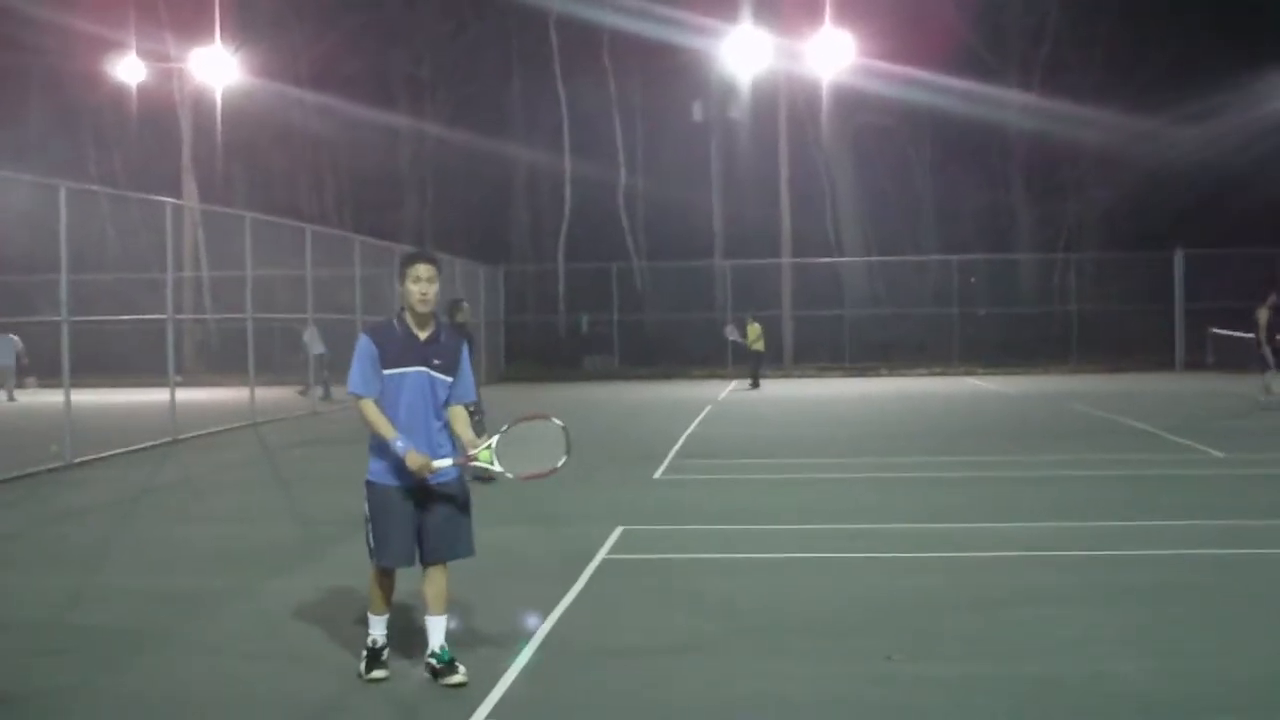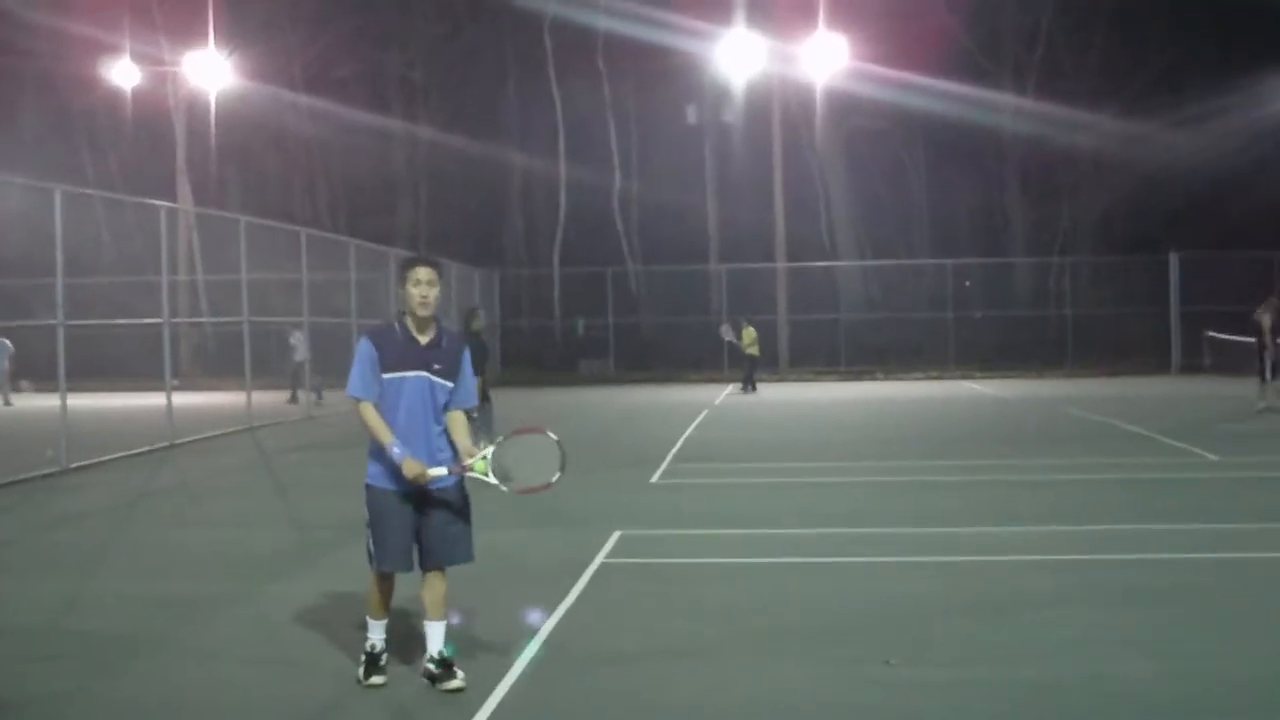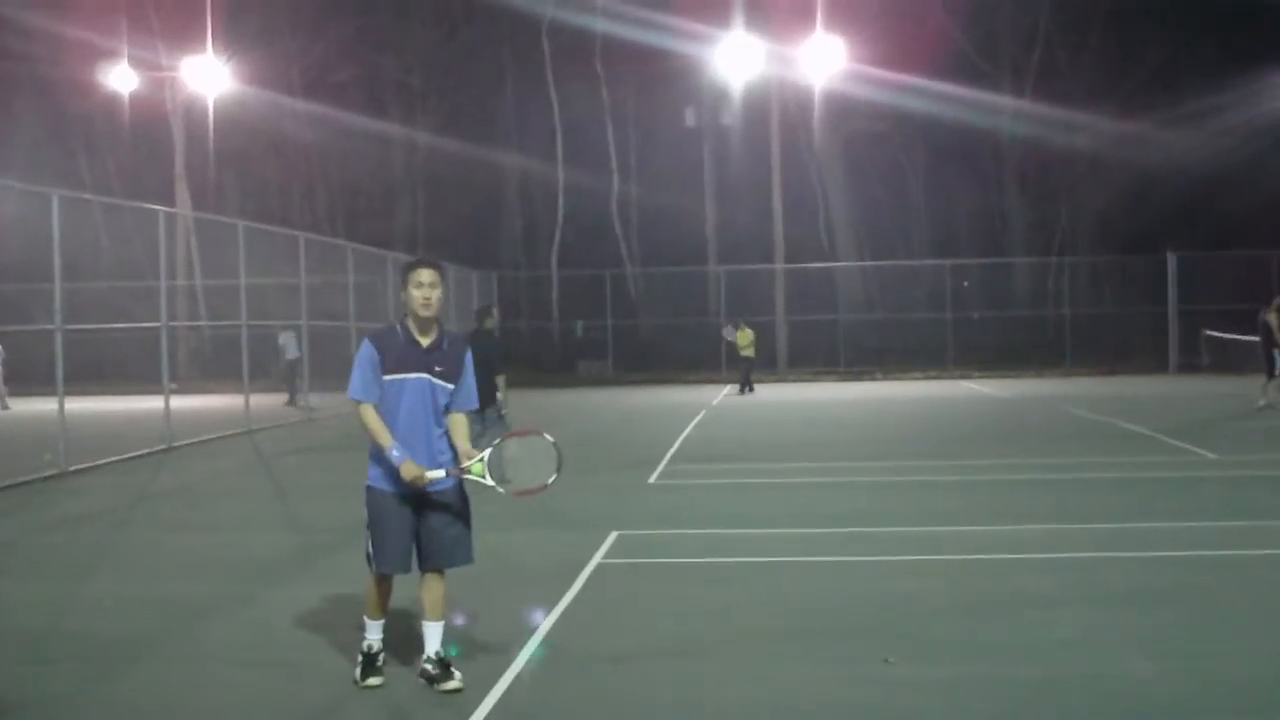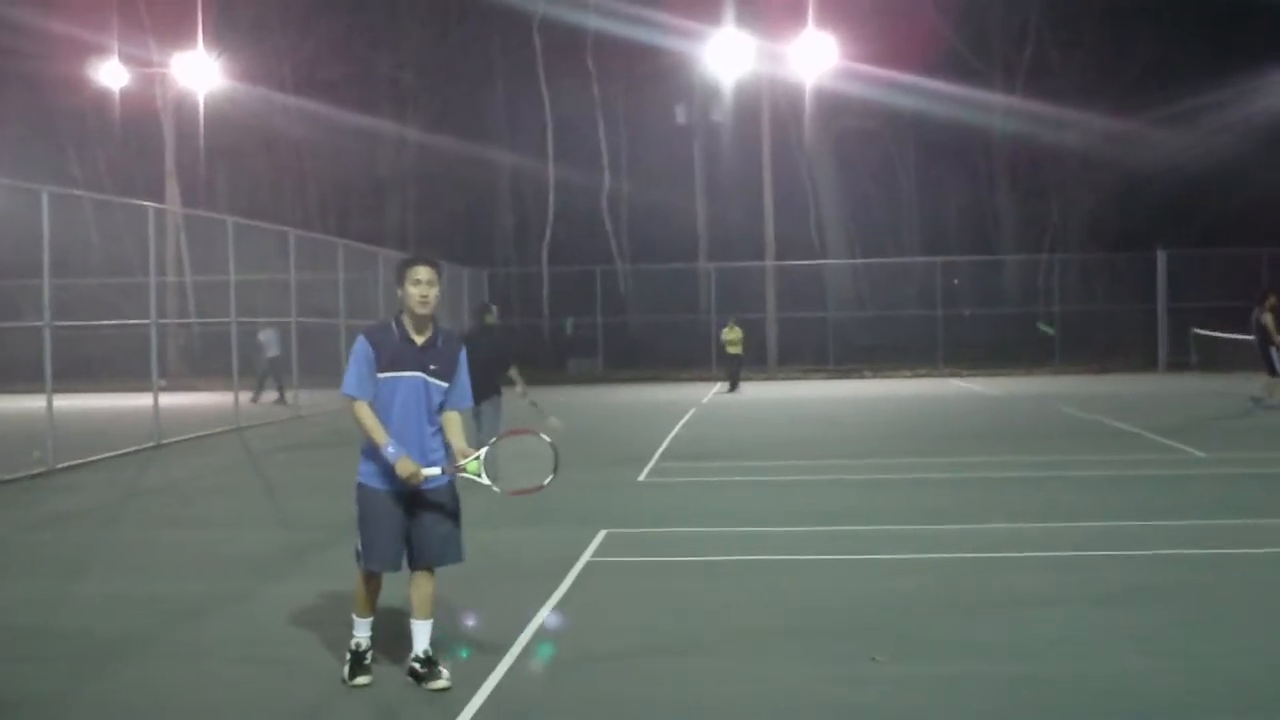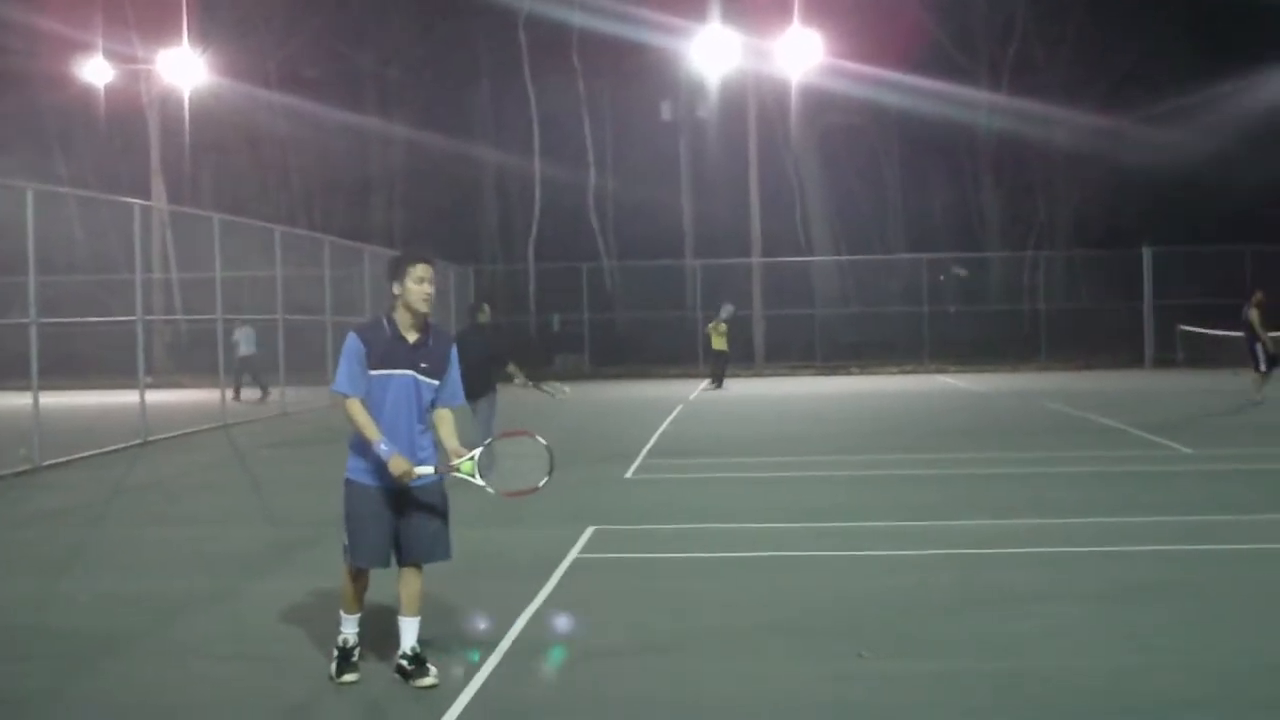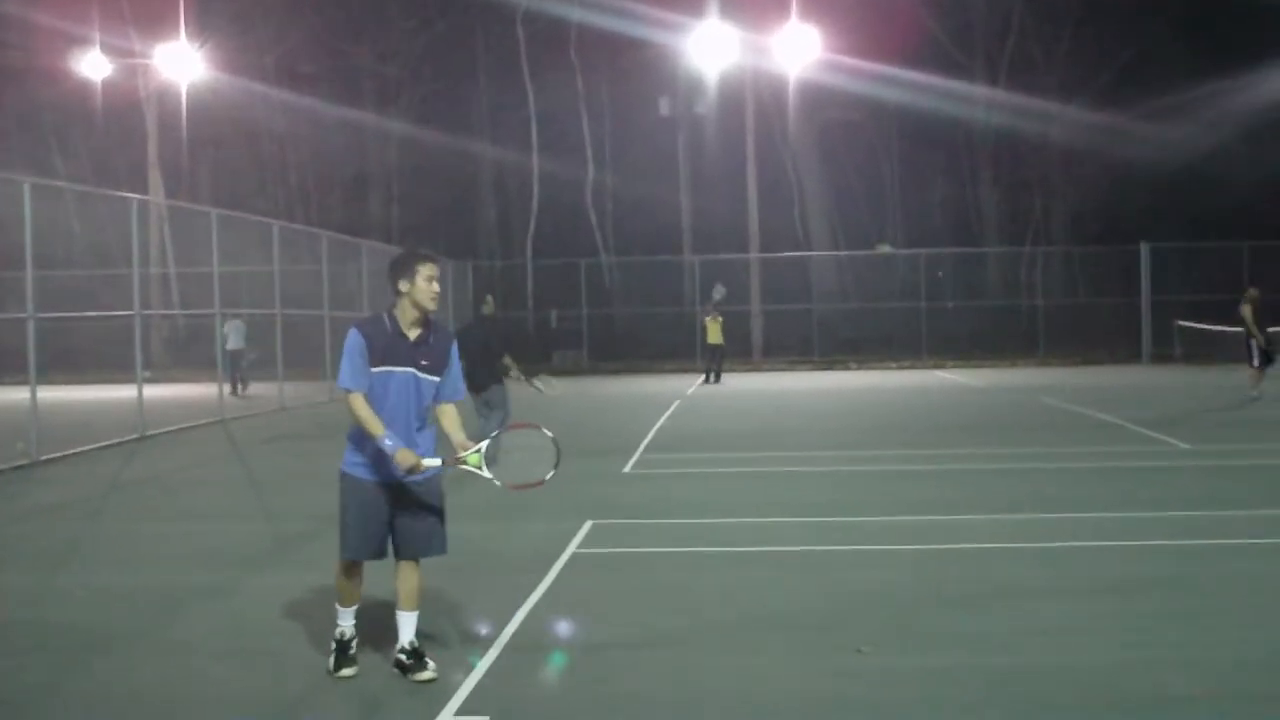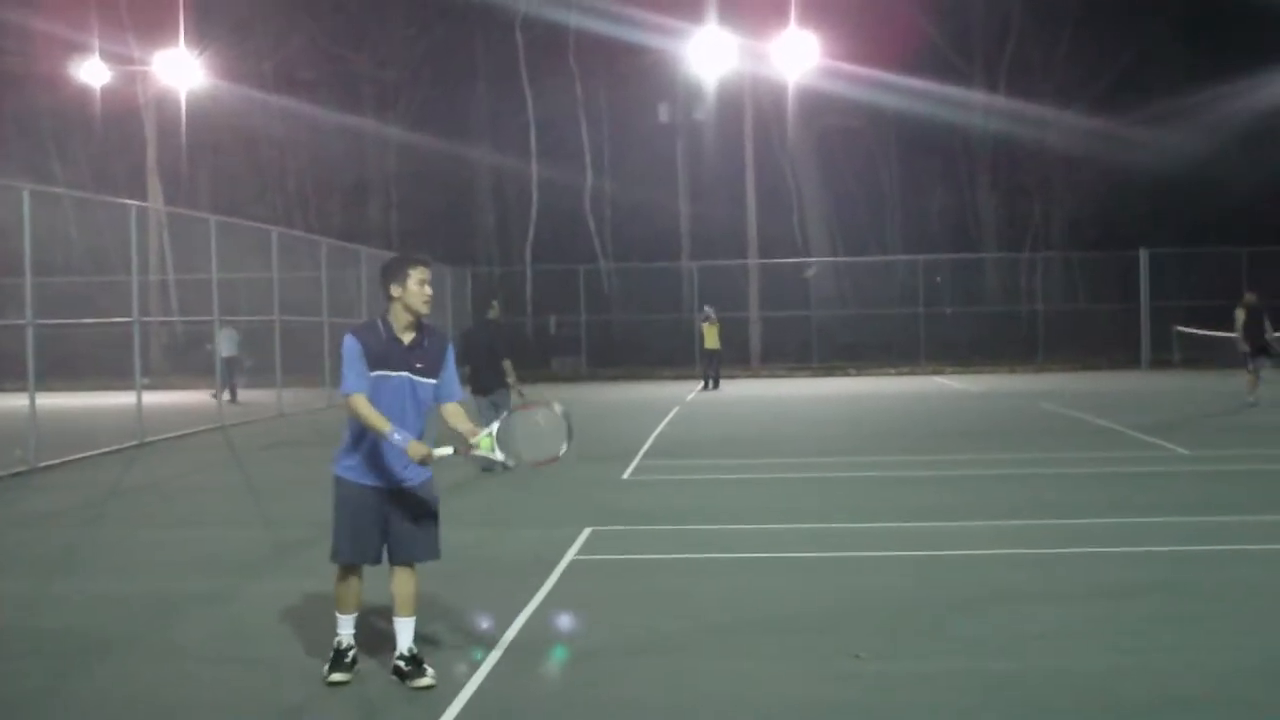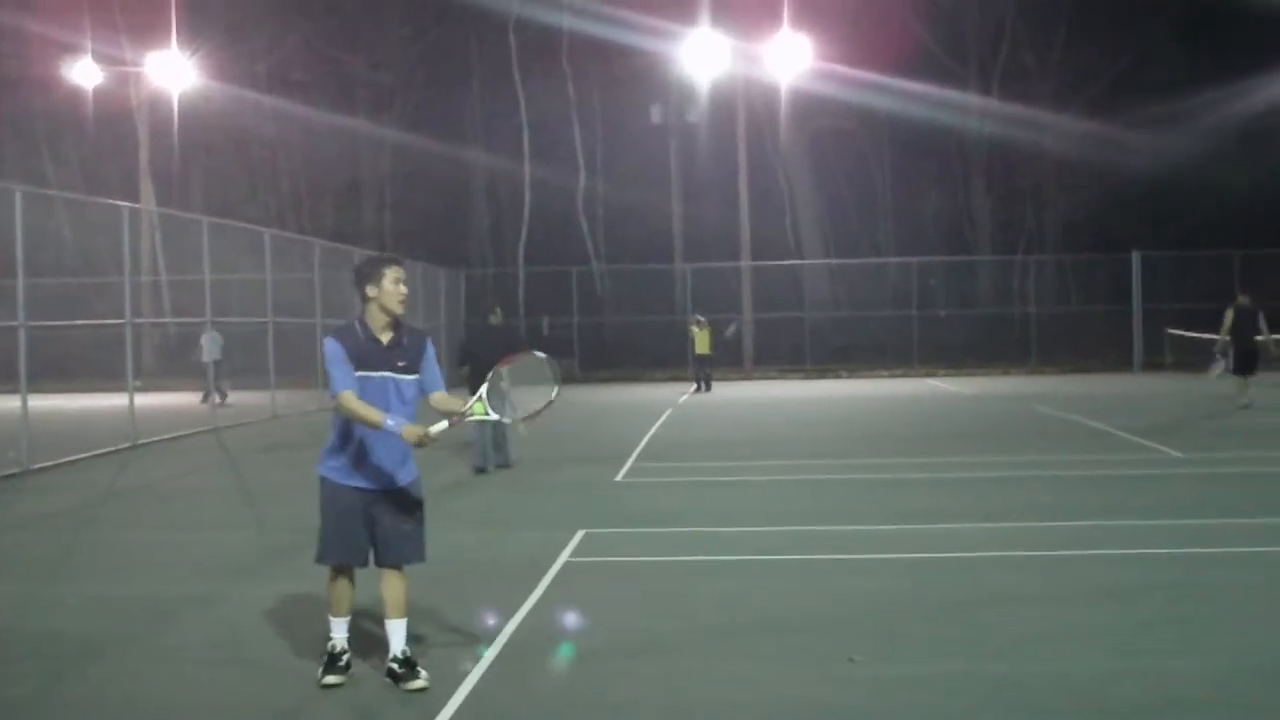
dt=0.2s
person 1, frame 1
left shoulder: (454, 344)
right shoulder: (375, 339)
left elbow: (455, 404)
right elbow: (365, 402)
left wrist: (469, 439)
right wrist: (403, 448)
left hip: (442, 474)
right hip: (389, 473)
left knee: (437, 559)
right knee: (385, 562)
left ankle: (437, 649)
right ankle: (376, 641)
person 1, frame 2
left shoulder: (456, 348)
right shoulder: (375, 343)
left elbow: (455, 410)
right elbow: (365, 405)
left wrist: (465, 446)
right wrist: (400, 455)
left hip: (442, 478)
right hip: (389, 478)
left knee: (437, 565)
right knee: (385, 567)
left ankle: (435, 655)
right ankle: (375, 645)
person 1, frame 3
left shoulder: (458, 350)
right shoulder: (378, 345)
left elbow: (457, 412)
right elbow: (366, 408)
left wrist: (464, 449)
right wrist: (399, 458)
left hip: (442, 480)
right hip: (389, 480)
left knee: (436, 567)
right knee: (383, 569)
left ankle: (433, 656)
right ankle: (372, 646)
person 1, frame 4
left shoulder: (452, 348)
right shoulder: (372, 342)
left elbow: (451, 410)
right elbow: (359, 405)
left wrist: (459, 447)
right wrist: (394, 455)
left hip: (433, 478)
right hip: (380, 477)
left knee: (425, 565)
right knee: (372, 567)
left ankle: (421, 654)
right ankle: (360, 644)
person 1, frame 5
left shoulder: (443, 346)
right shoulder: (363, 339)
left elbow: (442, 407)
right elbow: (351, 402)
left wrist: (452, 446)
right wrist: (387, 452)
left hip: (421, 475)
right hip: (369, 473)
left knee: (413, 562)
right knee: (360, 563)
left ankle: (408, 651)
right ankle: (347, 641)
person 1, frame 6
left shoulder: (443, 342)
right shoulder: (364, 335)
left elbow: (445, 403)
right elbow: (355, 398)
left wrist: (459, 440)
right wrist: (393, 446)
left hip: (419, 470)
right hip: (366, 468)
left knee: (410, 556)
right knee: (354, 556)
left ankle: (406, 645)
right ankle: (345, 634)
person 1, frame 7
left shoulder: (439, 346)
right shoulder: (359, 340)
left elbow: (447, 403)
right elbow: (357, 403)
left wrist: (470, 431)
right wrist: (402, 440)
left hip: (412, 476)
right hip: (360, 473)
left knee: (405, 561)
right knee: (351, 562)
left ankle: (405, 652)
right ankle: (344, 644)
person 1, frame 8
left shoulder: (418, 343)
right shoulder: (339, 342)
left elbow: (436, 395)
right elbow: (348, 403)
left wrist: (464, 407)
right wrist: (398, 425)
left hip: (397, 477)
right hip: (345, 475)
left knee: (394, 564)
right knee: (341, 565)
left ankle: (398, 655)
right ankle: (338, 647)
